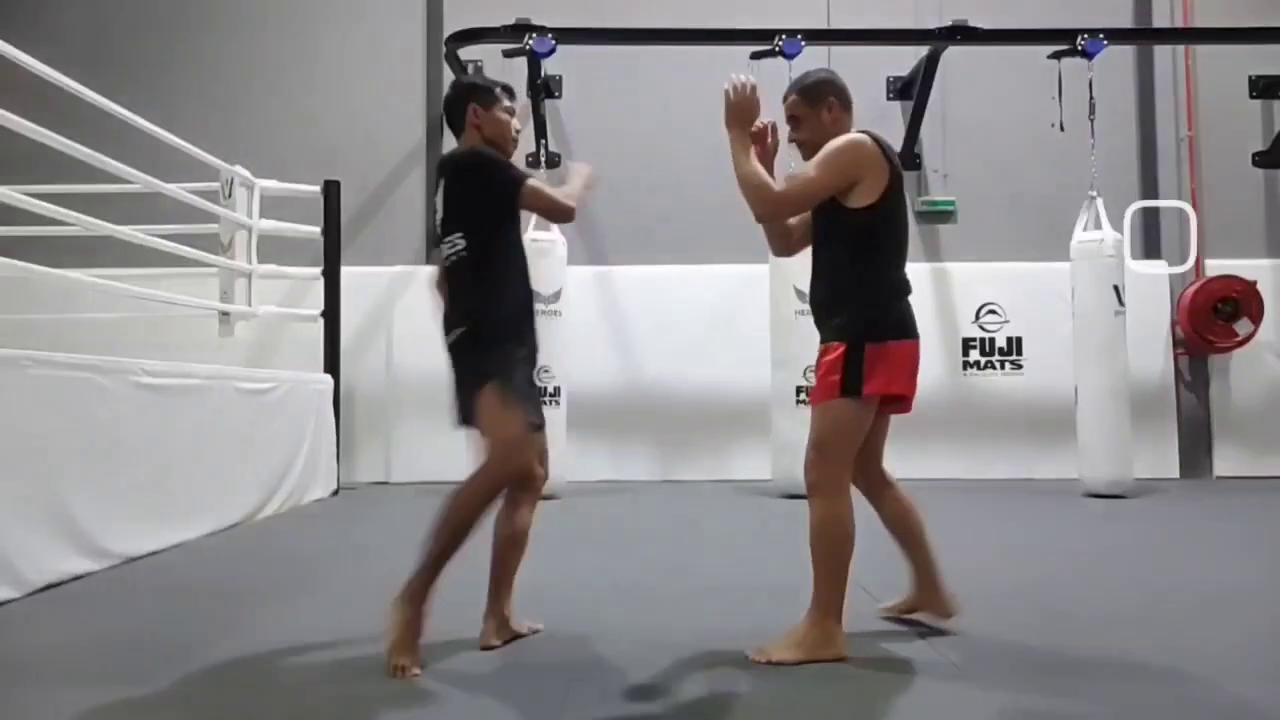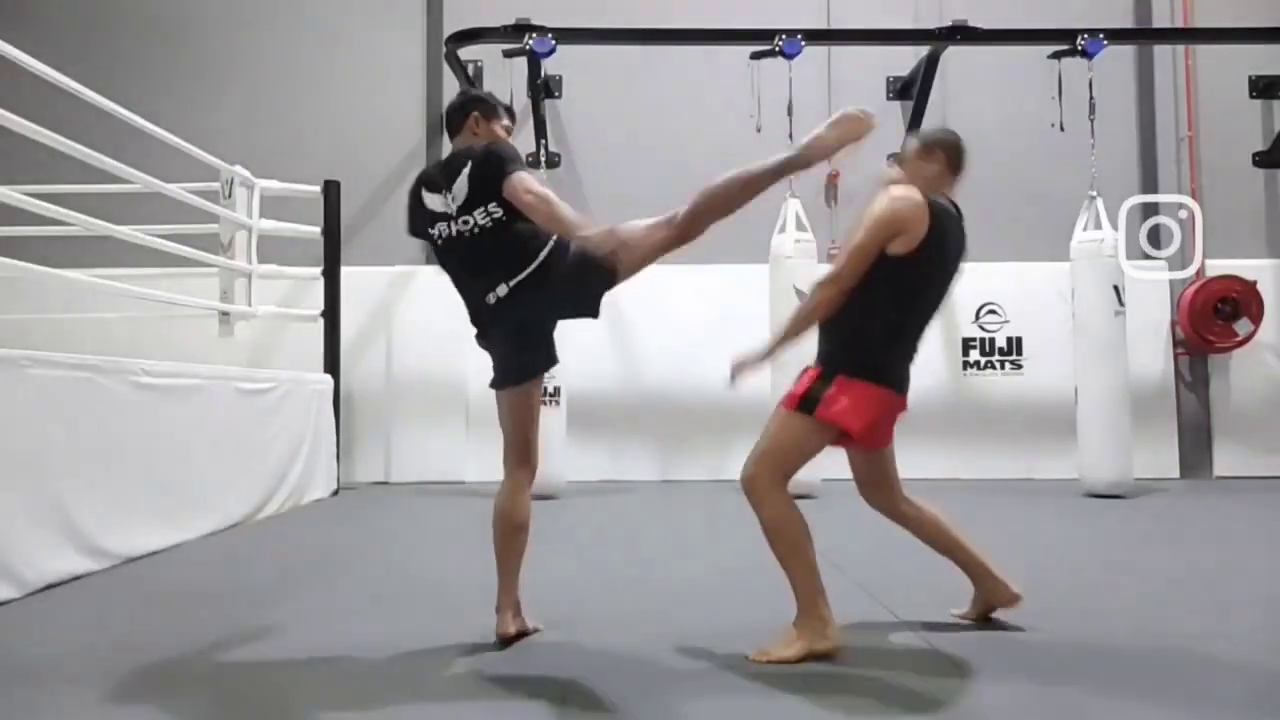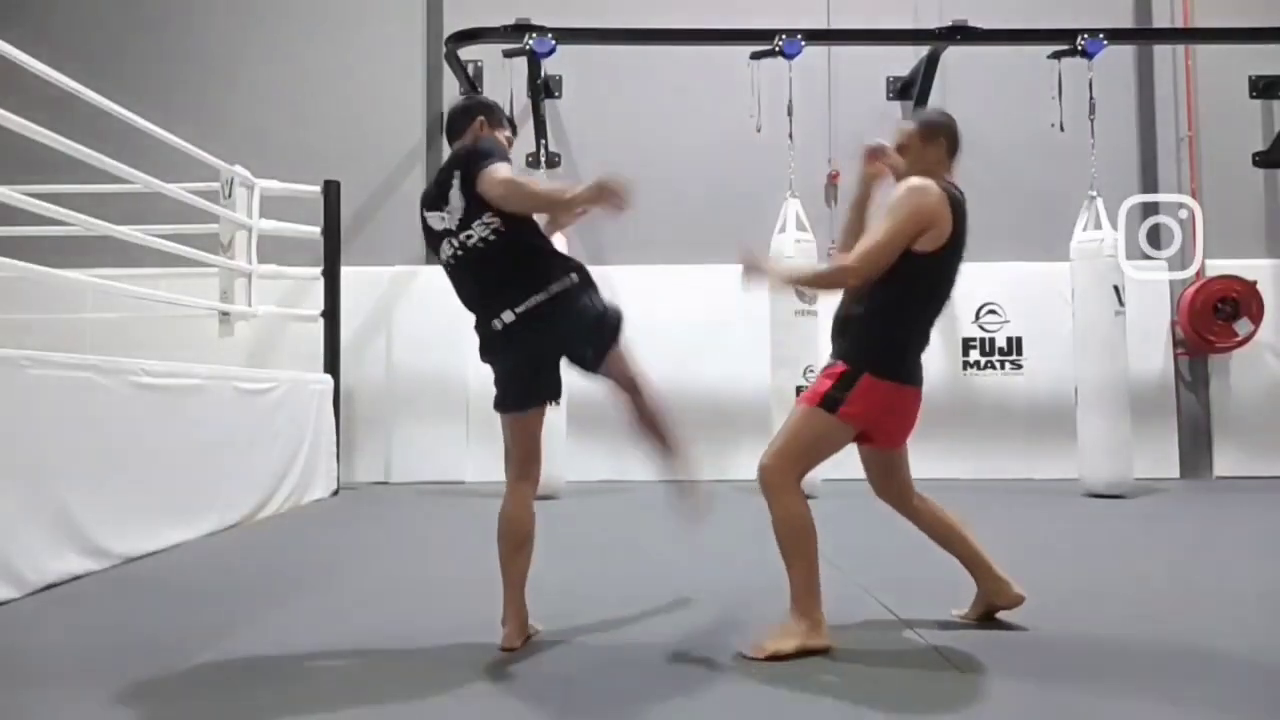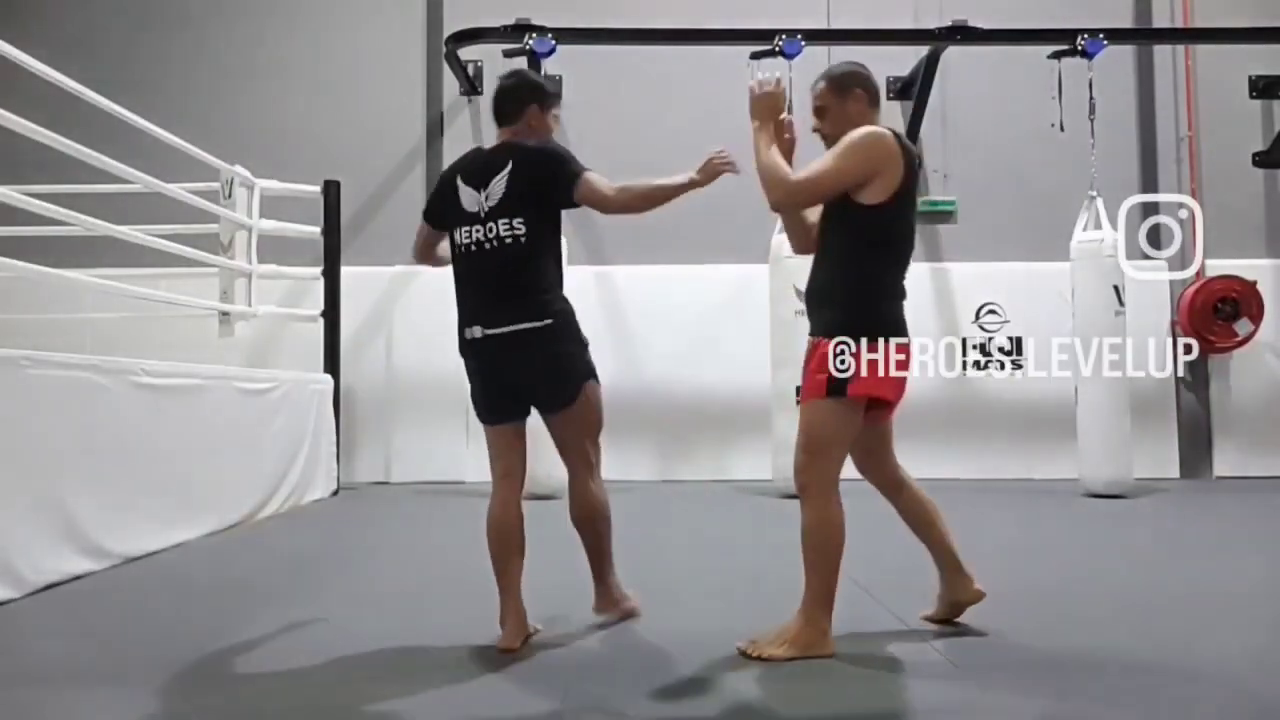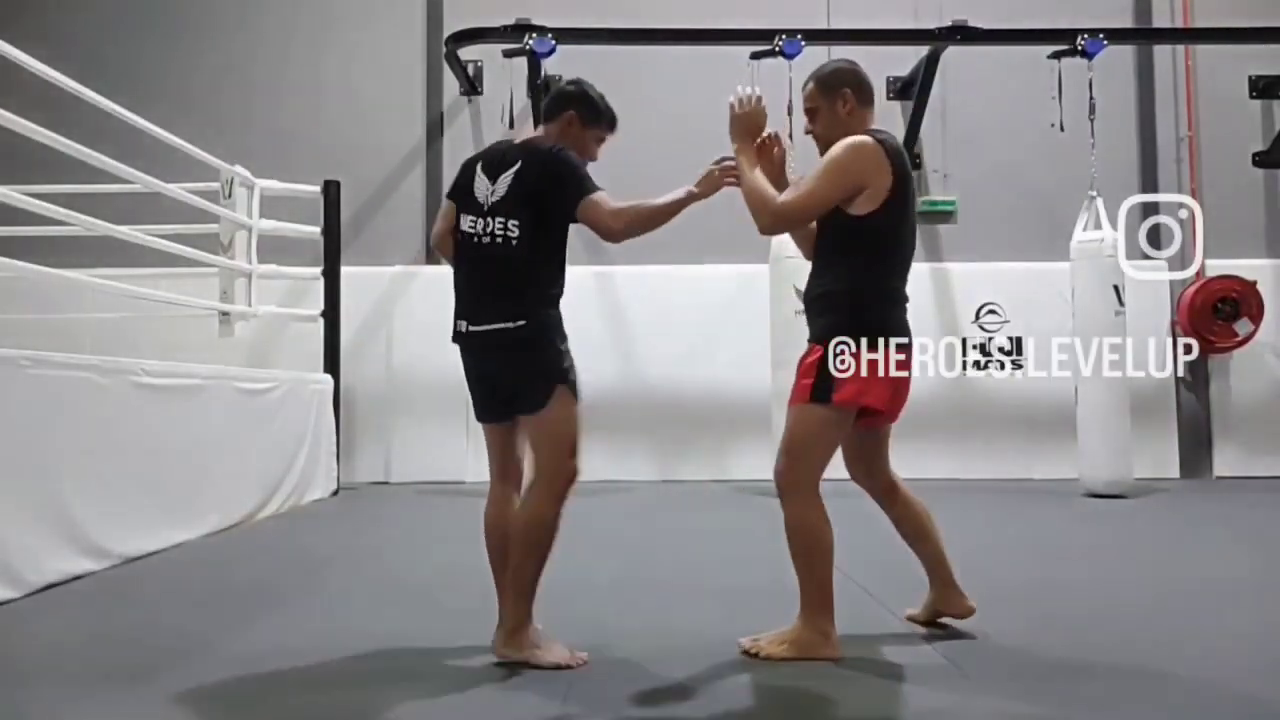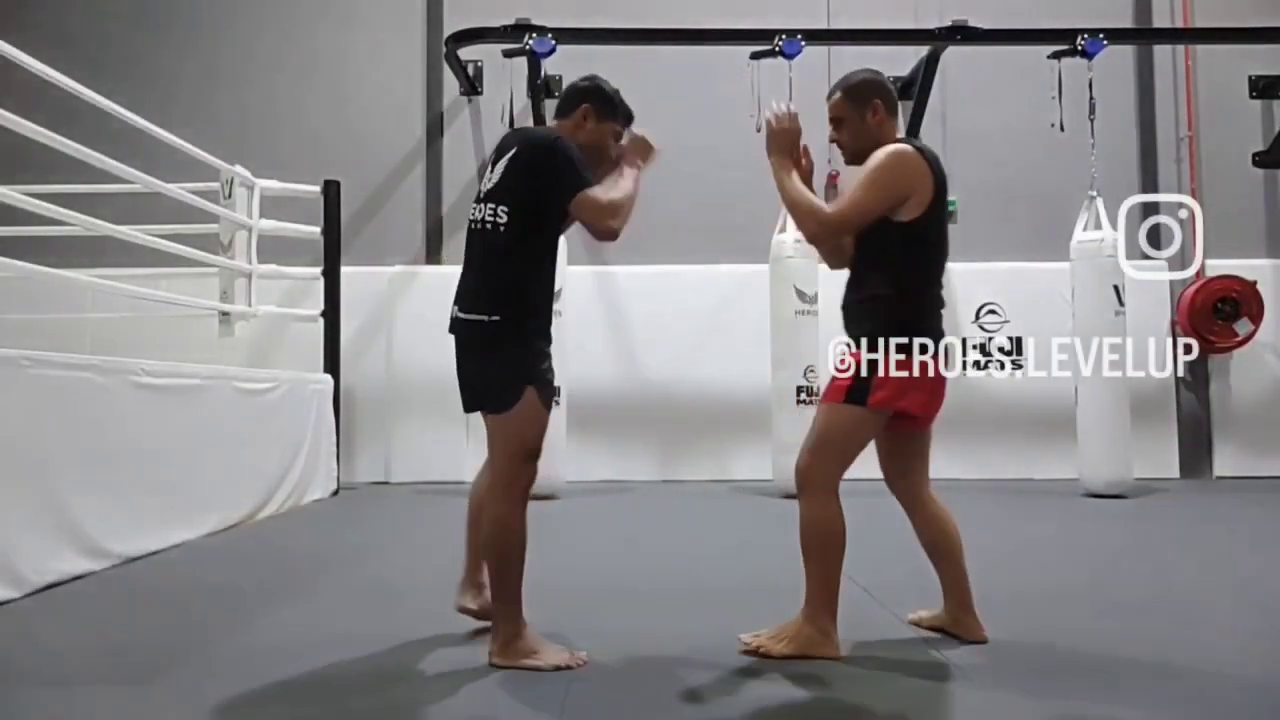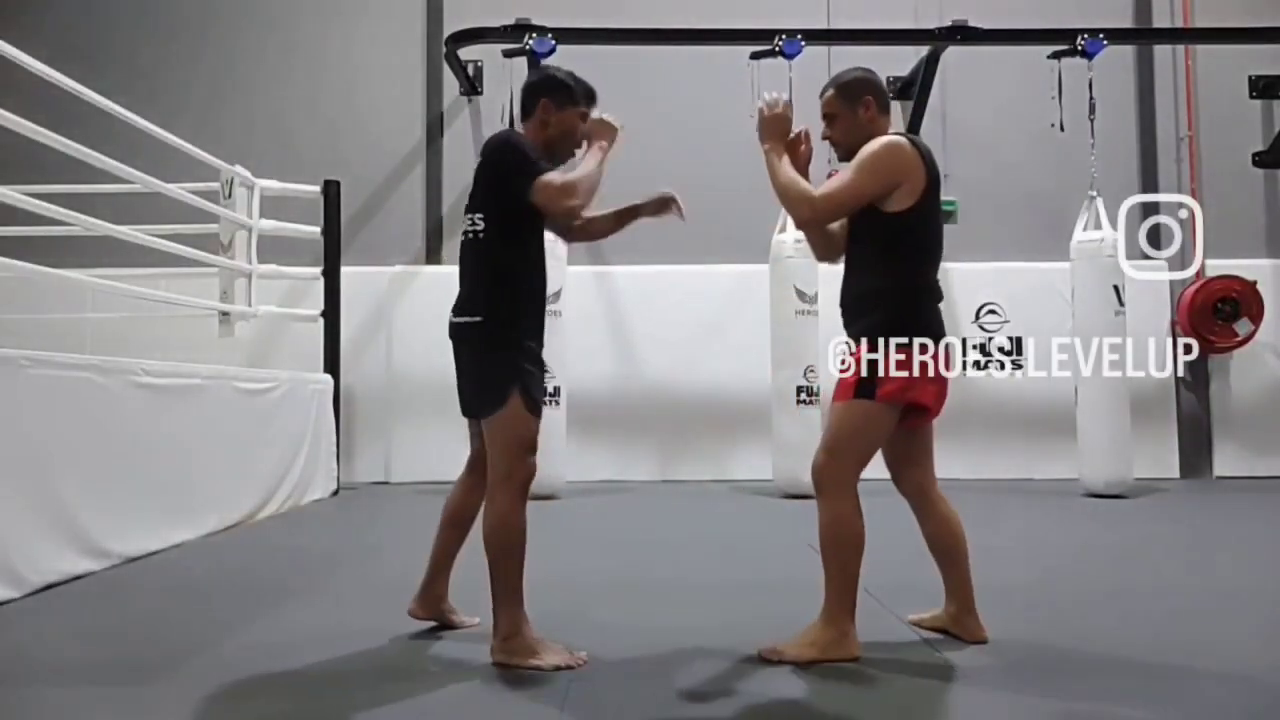
dt=0.3s
person 1, frame 1
left shoulder: (460, 181)
right shoulder: (480, 166)
left elbow: (448, 274)
right elbow: (561, 208)
right wrist: (578, 178)
left hip: (498, 344)
right hip: (489, 336)
left knee: (531, 475)
right knee: (500, 469)
left ankle: (497, 615)
right ankle: (414, 599)
person 1, frame 2
left shoulder: (420, 191)
right shoulder: (492, 159)
right elbow: (533, 199)
right wrist: (587, 235)
left hip: (500, 321)
right hip: (546, 271)
left knee: (519, 466)
right knee: (680, 221)
left ankle: (507, 612)
right ankle: (802, 152)
person 1, frame 3
left shoulder: (432, 203)
right shoulder: (483, 158)
right elbow: (505, 189)
left wrist: (553, 222)
right wrist: (571, 199)
left hip: (506, 334)
right hip: (562, 302)
left knee: (521, 479)
right knee: (629, 382)
left ankle: (513, 620)
right ankle: (675, 459)
person 1, frame 4
left shoulder: (456, 175)
right shoulder: (540, 158)
left elbow: (423, 251)
right elbow: (612, 200)
right wrist: (694, 178)
left hip: (481, 342)
right hip: (545, 332)
left knee: (506, 480)
right knee: (585, 467)
left ankle: (512, 620)
right ankle: (607, 591)
person 1, frame 5
left shoulder: (481, 162)
right shoulder: (555, 163)
left elbow: (442, 242)
right elbow: (615, 224)
right wrist: (692, 192)
left hip: (476, 334)
right hip: (526, 334)
left knee: (504, 479)
right knee: (556, 471)
left ankle: (511, 620)
right ankle: (517, 631)
person 1, frame 6
left shoulder: (516, 147)
right shoulder: (552, 150)
right elbow: (607, 222)
left wrist: (611, 171)
right wrist: (632, 166)
left hip: (481, 322)
right hip: (510, 330)
left knee: (503, 465)
right knee: (514, 475)
left ankle: (475, 586)
right ankle: (511, 637)
person 1, frame 7
left shoulder: (520, 161)
right shoulder: (509, 150)
left elbow: (574, 228)
right elbow: (571, 197)
left wrist: (644, 210)
right wrist: (602, 147)
left hip: (500, 332)
right hip: (496, 334)
left knee: (485, 467)
right knee: (513, 475)
left ankle: (431, 595)
right ankle: (512, 634)
person 2, frame 1
left shoulder: (854, 150)
right shoulder: (846, 166)
left elbow: (773, 201)
right elbow: (786, 237)
left wrist: (736, 141)
right wrist: (762, 164)
left hip: (863, 339)
right hip: (877, 336)
left knee: (824, 480)
right knee: (863, 472)
left ankle: (823, 632)
right ankle: (929, 586)
person 2, frame 2
left shoulder: (902, 203)
right shoulder: (949, 230)
left elbow: (837, 285)
left wrist: (770, 346)
left hip: (847, 374)
right hip: (882, 378)
left knee: (760, 479)
right knee: (887, 497)
left ankle: (815, 624)
right ankle: (990, 585)
person 2, frame 3
left shoulder: (922, 193)
right shoulder: (932, 205)
left elbow: (854, 271)
right elbow: (860, 263)
left wrist: (778, 273)
right wrist: (867, 189)
left hip: (864, 369)
right hip: (888, 369)
left knee: (777, 473)
right knee: (897, 491)
left ankle: (808, 624)
right ankle: (994, 585)
person 2, frame 4
left shoulder: (873, 143)
right shoulder: (865, 165)
left elbow: (786, 194)
right elbow: (806, 238)
left wrist: (763, 129)
right wrist: (781, 153)
left hip: (853, 338)
right hip: (869, 338)
left knee: (814, 476)
right knee: (881, 470)
left ankle: (813, 628)
right ankle: (957, 581)
person 2, frame 5
left shoulder: (858, 153)
right shoulder: (877, 161)
left elbow: (770, 220)
right elbow: (817, 244)
left wrist: (742, 147)
right wrist: (777, 176)
left hip: (850, 346)
right hip: (878, 344)
left knee: (795, 478)
right knee: (875, 475)
left ankle: (815, 630)
right ankle: (946, 592)
person 2, frame 6
left shoulder: (899, 160)
right shoulder: (898, 169)
left elbow: (822, 226)
right elbow: (840, 253)
left wrist: (780, 164)
right wrist: (804, 184)
left hip: (889, 350)
right hip: (910, 350)
left knee: (815, 474)
right knee: (910, 485)
left ankle: (818, 627)
right ankle: (961, 612)
person 2, frame 7
left shoulder: (891, 152)
right shoulder: (881, 169)
left elbow: (810, 212)
right elbow: (827, 246)
left wrist: (774, 151)
right wrist: (801, 169)
left hip: (892, 346)
right hip: (907, 345)
left knee: (833, 474)
right knee: (917, 483)
left ankle: (837, 630)
right ankle: (962, 612)
